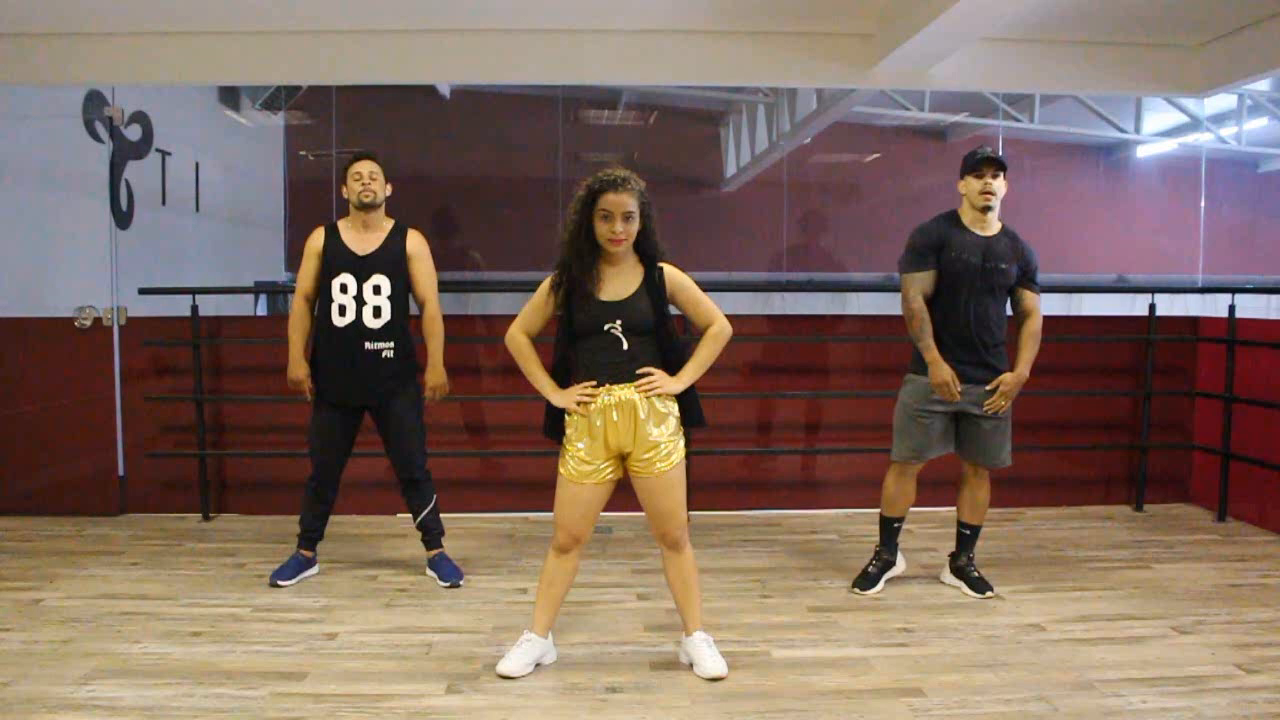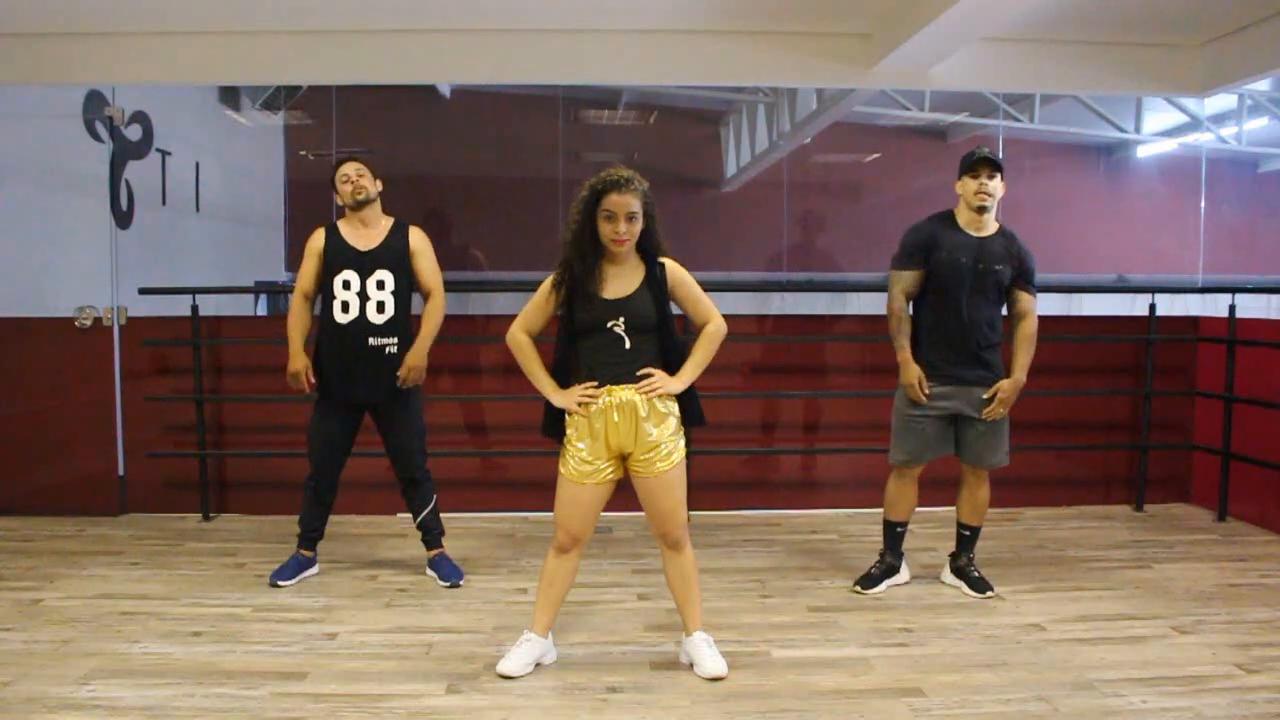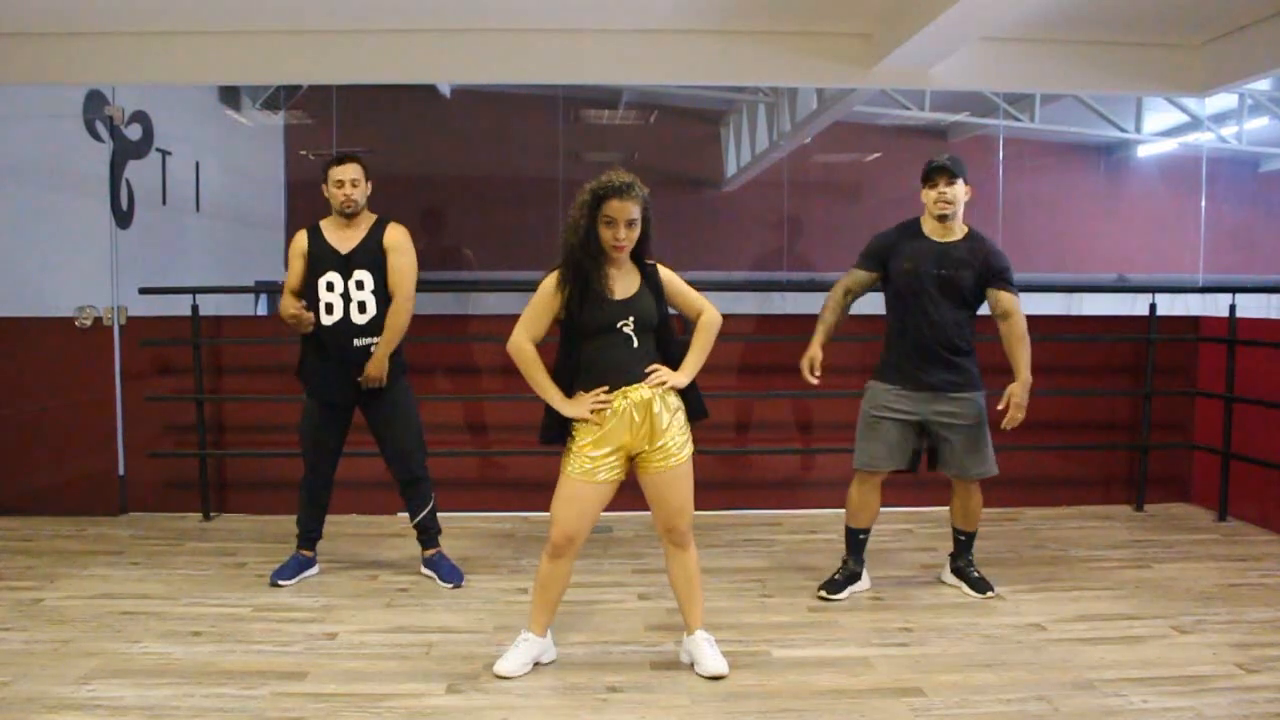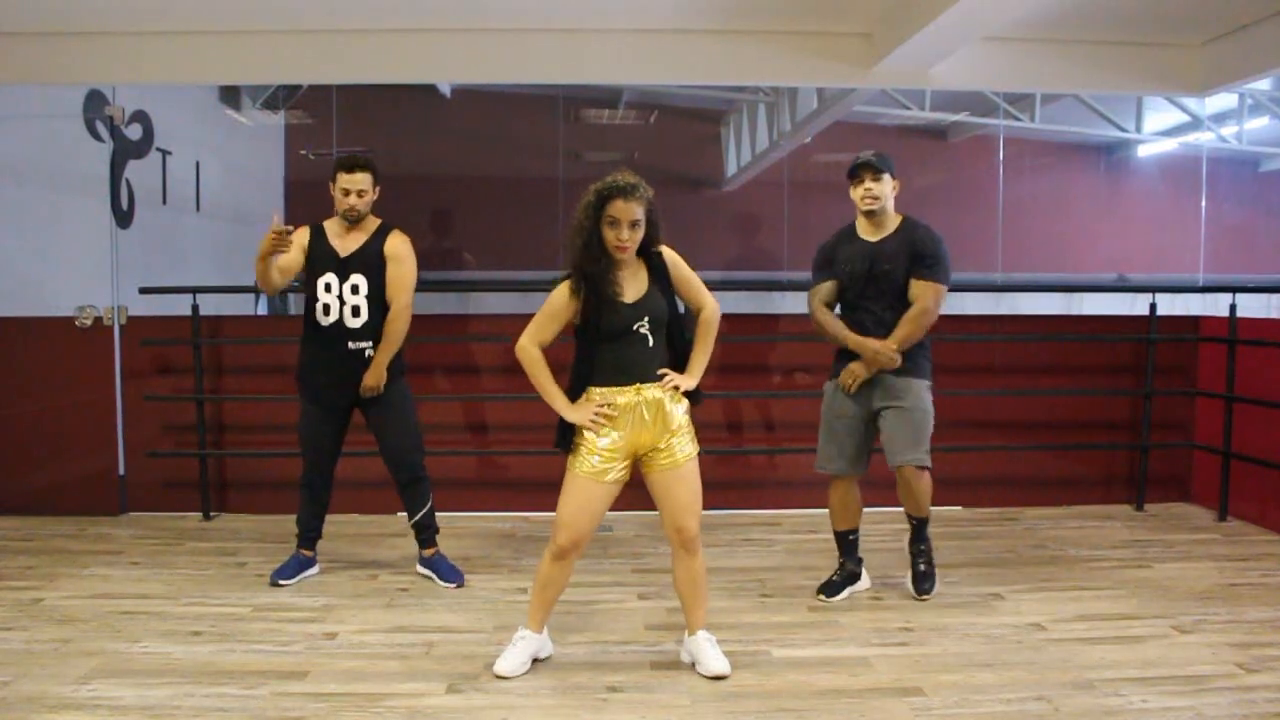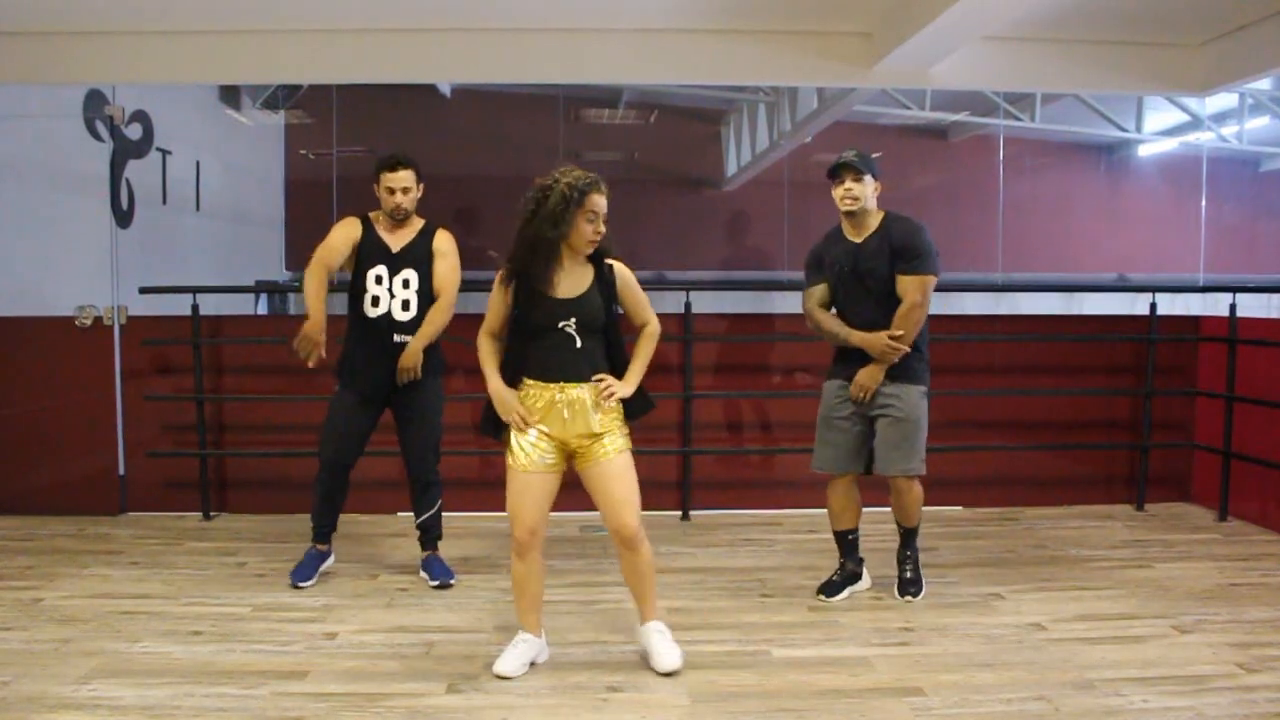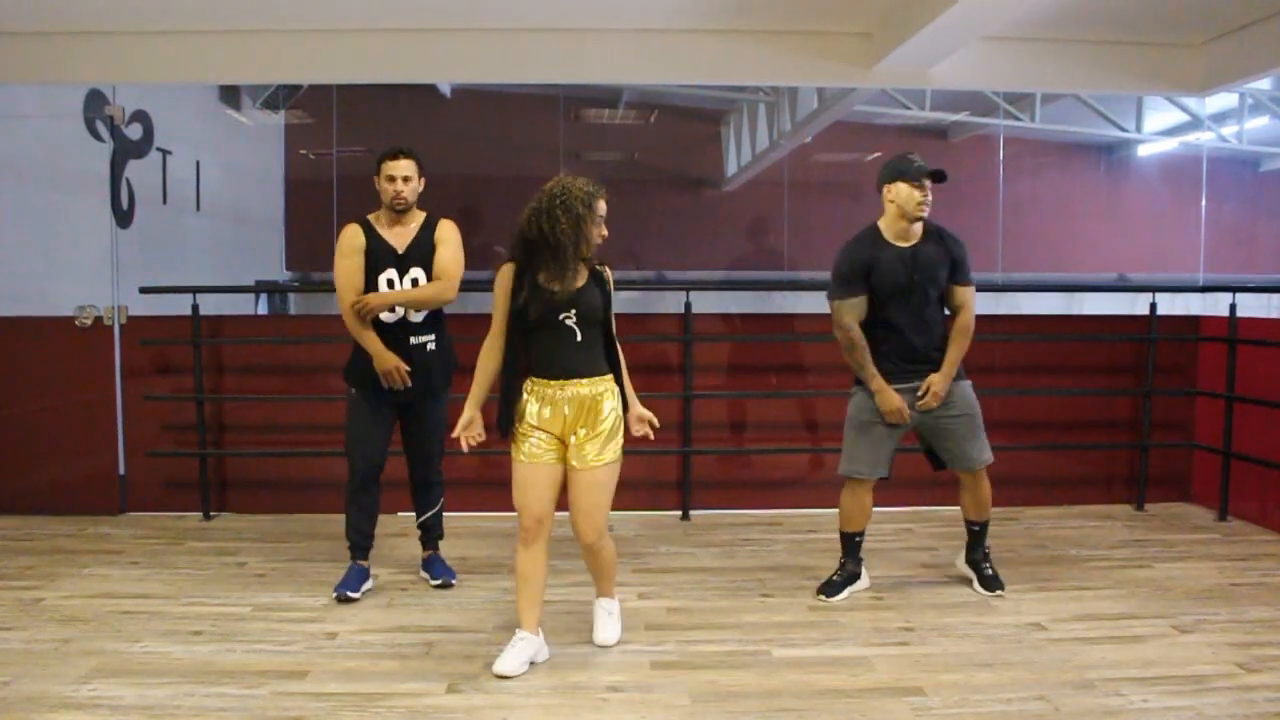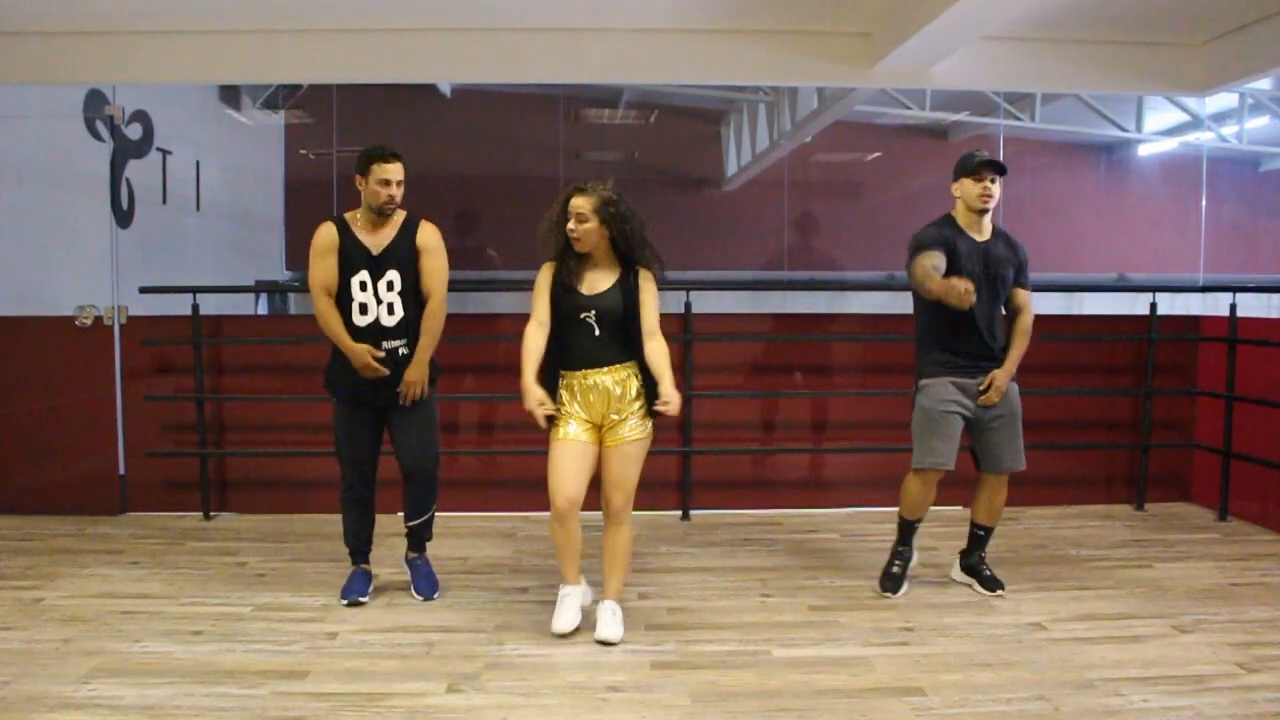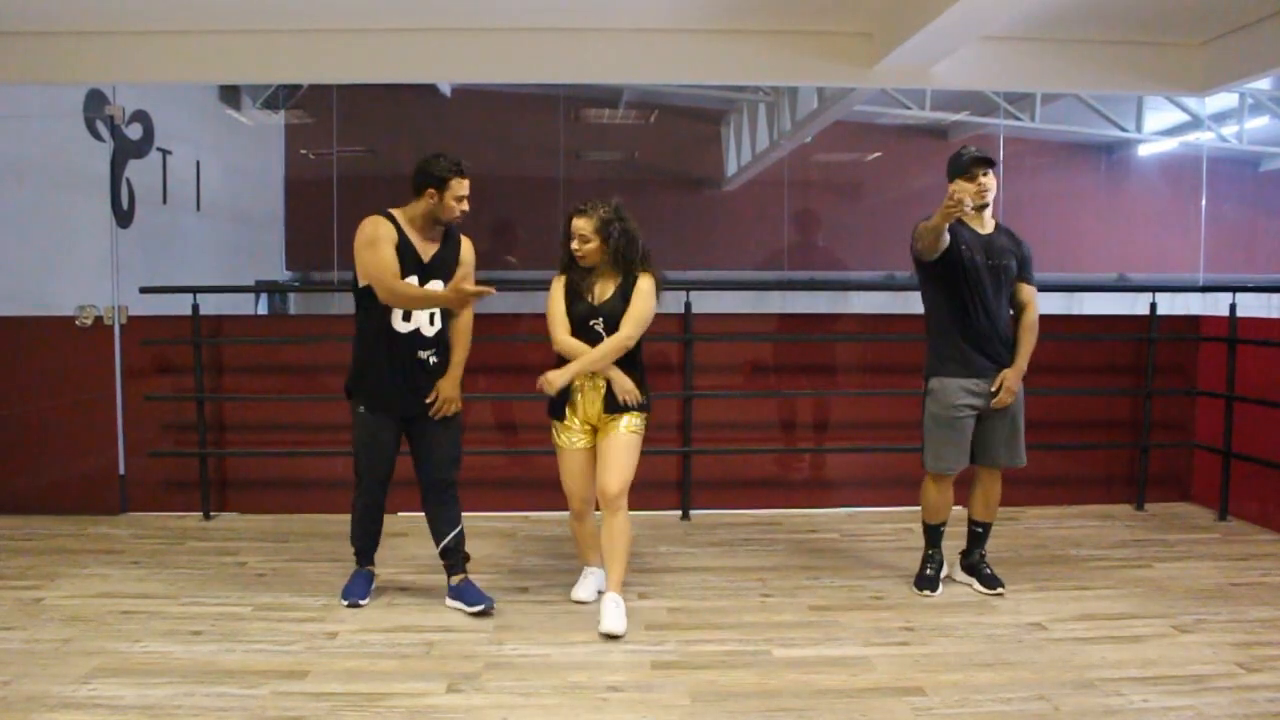
dt=0.4s
person 1, frame 1
left shoulder: (662, 276)
right shoulder: (568, 279)
left elbow: (719, 327)
right elbow: (518, 335)
left wrist: (682, 380)
right wrist: (553, 391)
left hip: (653, 418)
right hip: (588, 422)
left knee: (672, 534)
right knee: (567, 538)
left ankle: (696, 638)
right ankle: (537, 638)
person 1, frame 2
left shoulder: (664, 272)
right shoulder: (570, 276)
left elbow: (714, 325)
right elbow: (518, 334)
left wrist: (681, 380)
right wrist: (554, 392)
left hip: (653, 418)
right hip: (589, 422)
left knee: (673, 534)
right knee: (567, 538)
left ankle: (696, 639)
right ankle: (537, 638)
person 1, frame 3
left shoulder: (654, 274)
right shoulder: (566, 280)
left elbow: (708, 316)
right elbow: (519, 342)
left wrist: (684, 374)
right wrist: (562, 403)
left hip: (662, 417)
right hip: (599, 425)
left knee: (678, 532)
right knee: (563, 538)
left ankle: (696, 637)
right ankle: (535, 638)
person 1, frame 4
left shoulder: (665, 265)
right shoulder: (578, 286)
left elbow: (710, 311)
right elbow: (528, 346)
left wrist: (691, 376)
right wrist: (565, 406)
left hip: (667, 416)
right hip: (605, 421)
left knee: (686, 534)
right knee: (567, 538)
left ankle: (698, 638)
right ankle: (532, 634)
person 1, frame 5
left shoulder: (613, 274)
right shoulder: (518, 273)
left elbow: (649, 328)
right elbow: (489, 335)
left wrist: (630, 381)
right wrist: (498, 389)
left hip: (599, 412)
right hip: (534, 413)
left knee: (627, 527)
right knee: (525, 534)
left ankle: (652, 625)
right ankle: (529, 636)
person 1, frame 6
left shoulder: (600, 278)
right shoulder: (515, 274)
right elbow: (497, 344)
left wrist: (633, 403)
right wrist: (473, 407)
left hip: (597, 408)
right hip: (538, 409)
left knee: (590, 531)
right knee: (532, 525)
left ankle: (607, 601)
right ankle: (528, 635)
person 1, frame 7
left shoulder: (639, 278)
right shoulder: (553, 272)
left elbow: (652, 336)
right elbow: (536, 328)
left wrist: (667, 385)
right wrist: (529, 381)
left hip: (626, 397)
right hip: (573, 397)
left knee: (617, 506)
right knee: (563, 502)
left ankle: (611, 603)
right ankle: (572, 589)
person 1, frame 8
left shoulder: (641, 283)
right shoulder: (565, 283)
left elbow: (624, 339)
right elbow: (560, 340)
left wrist: (568, 370)
right wrist: (609, 372)
left hip: (620, 401)
right hip: (573, 400)
left knee: (612, 494)
right knee: (578, 501)
left ankle: (614, 596)
right ankle: (591, 569)
person 2, frame 1
left shoulder: (1018, 250)
right shoulder: (933, 234)
left elbow: (1031, 315)
right elbow: (914, 300)
left wrist: (1020, 372)
right wrist: (935, 362)
left hip: (990, 380)
right hip: (934, 373)
left knee: (979, 470)
right knee: (906, 462)
left ankle: (961, 562)
right ankle: (886, 554)
person 2, frame 2
left shoulder: (1015, 251)
right shoulder: (927, 234)
left elbow: (1025, 318)
right elbow: (898, 298)
left wrist: (1017, 377)
right wrist: (905, 361)
left hip: (985, 382)
right hip: (926, 377)
left knee: (978, 471)
right knee: (906, 467)
left ankle: (962, 562)
right ankle: (891, 561)
person 2, frame 3
left shoulder: (987, 255)
right shoulder: (891, 243)
left elbow: (1010, 318)
right elbow: (846, 289)
left wrist: (1021, 379)
right wrist: (818, 341)
left hip: (959, 387)
right hip: (893, 383)
left knee: (967, 479)
right knee: (868, 472)
left ankle: (961, 563)
right ankle: (853, 565)
person 2, frame 4
left shoulder: (923, 241)
right shoulder: (834, 248)
left elbow: (925, 310)
right elbow: (818, 308)
left wrist: (880, 355)
right wrist: (863, 346)
left hip: (906, 372)
right hip: (850, 371)
left knee: (909, 464)
right knee: (840, 473)
left ankle: (920, 544)
right ankle: (850, 565)
person 2, frame 5
left shoulder: (907, 235)
right shoulder: (824, 250)
left elbow: (915, 305)
right elbow: (815, 310)
left wrist: (880, 367)
right wrist: (865, 341)
left hip: (901, 376)
right hip: (845, 374)
left knee: (902, 474)
right knee: (838, 472)
left ankle: (908, 556)
right ankle: (850, 566)
person 2, frame 6
left shoulder: (949, 247)
right shoulder: (856, 254)
left elbow: (965, 312)
right elbow: (847, 327)
left wrist: (946, 375)
right wrist: (879, 388)
left hip: (944, 379)
right hip: (883, 383)
left knee: (975, 468)
right knee: (859, 476)
left ankle: (977, 554)
right ankle: (851, 567)
person 2, frame 7
left shoulder: (1011, 250)
right shoulder: (935, 236)
left elbow: (1023, 312)
right elbow: (924, 275)
left wrist: (1007, 369)
right wrist: (943, 288)
left hip: (996, 376)
right hip: (942, 375)
left knee: (997, 473)
right knee: (928, 467)
left ankle: (972, 559)
right ankle: (901, 551)
person 2, frame 8
left shoulder: (1014, 244)
right shoulder: (943, 231)
left elbow: (1028, 310)
right elbow: (926, 242)
left wrist: (1018, 369)
right wrist: (942, 218)
left hip: (1002, 376)
right hip: (951, 375)
left knee: (991, 469)
right knee: (941, 471)
left ankle: (973, 558)
right ankle: (933, 556)
person 3, frame 1
left shoulder: (410, 241)
right shoulder: (322, 239)
left elbow: (429, 305)
right elbow: (303, 301)
left wrist: (435, 364)
right wrist: (296, 358)
left hip: (395, 378)
right hip: (334, 378)
left knee: (413, 468)
right knee: (323, 470)
left ankle: (435, 553)
right ankle: (306, 553)
person 3, frame 2
left shoulder: (410, 237)
right shoulder: (322, 239)
left elbow: (436, 295)
right elbow: (302, 298)
left wrist: (421, 350)
right wrist: (296, 352)
left hip: (394, 375)
right hip: (336, 376)
left knee: (413, 468)
right knee: (322, 468)
left ankle: (436, 552)
right ankle: (305, 553)
person 3, frame 3
left shoulder: (393, 235)
right shoulder: (304, 240)
left elbow: (403, 300)
right elbow: (291, 302)
left wrist: (381, 356)
right wrist: (292, 313)
left hip: (382, 371)
right hip: (324, 374)
left knee: (410, 465)
right knee: (316, 468)
left ankle: (431, 551)
right ankle: (305, 553)
person 3, frame 4
left shoulder: (394, 242)
right shoulder: (308, 237)
left elbow: (400, 309)
right elbow: (268, 284)
left wrist: (380, 365)
right wrist: (268, 251)
left hip: (381, 371)
right hip: (322, 374)
left knee: (409, 463)
right knee: (316, 467)
left ankle: (429, 552)
right ankle: (305, 552)
person 3, frame 5
left shoulder: (439, 240)
right shoulder: (352, 229)
left elbow: (447, 300)
right elbow: (318, 269)
left wrist: (417, 342)
right wrist: (314, 317)
left hip: (418, 369)
right hip: (359, 369)
left knee: (423, 466)
right knee: (334, 459)
left ankle: (430, 552)
right ankle: (320, 545)
person 3, frame 6
left shoulder: (442, 231)
right shoulder: (355, 235)
left elbow: (448, 288)
right elbow: (348, 304)
left wrist: (386, 301)
right wrist: (381, 354)
left hip: (428, 369)
right hip: (372, 372)
left knee: (427, 467)
right knee: (364, 468)
left ankle: (431, 553)
right ankle: (359, 563)
person 3, frame 7
left shoulder: (424, 233)
right shoulder: (330, 234)
left elbow: (436, 301)
right elbow: (321, 300)
left wrist: (420, 364)
right wrist: (350, 349)
left hip: (407, 372)
right hip: (353, 377)
left knee: (421, 466)
right knee: (356, 477)
left ankle: (416, 553)
right ankle: (361, 566)
person 3, frame 8
left shoulder: (461, 245)
right shoulder: (377, 229)
left elbow: (463, 314)
right elbow: (388, 291)
left wrist: (453, 375)
right wrist: (448, 297)
left hip: (433, 383)
right hip: (379, 386)
left knee: (441, 483)
right knee: (371, 481)
left ankle: (457, 578)
right ankle: (363, 566)
